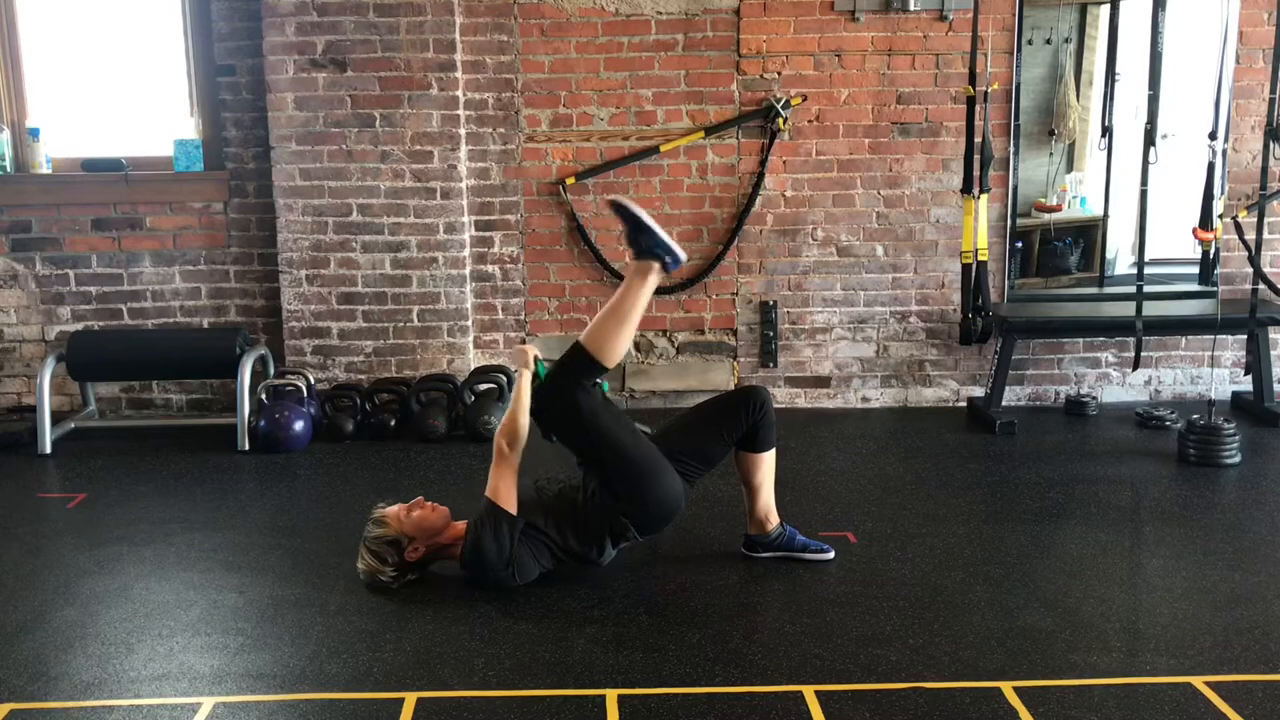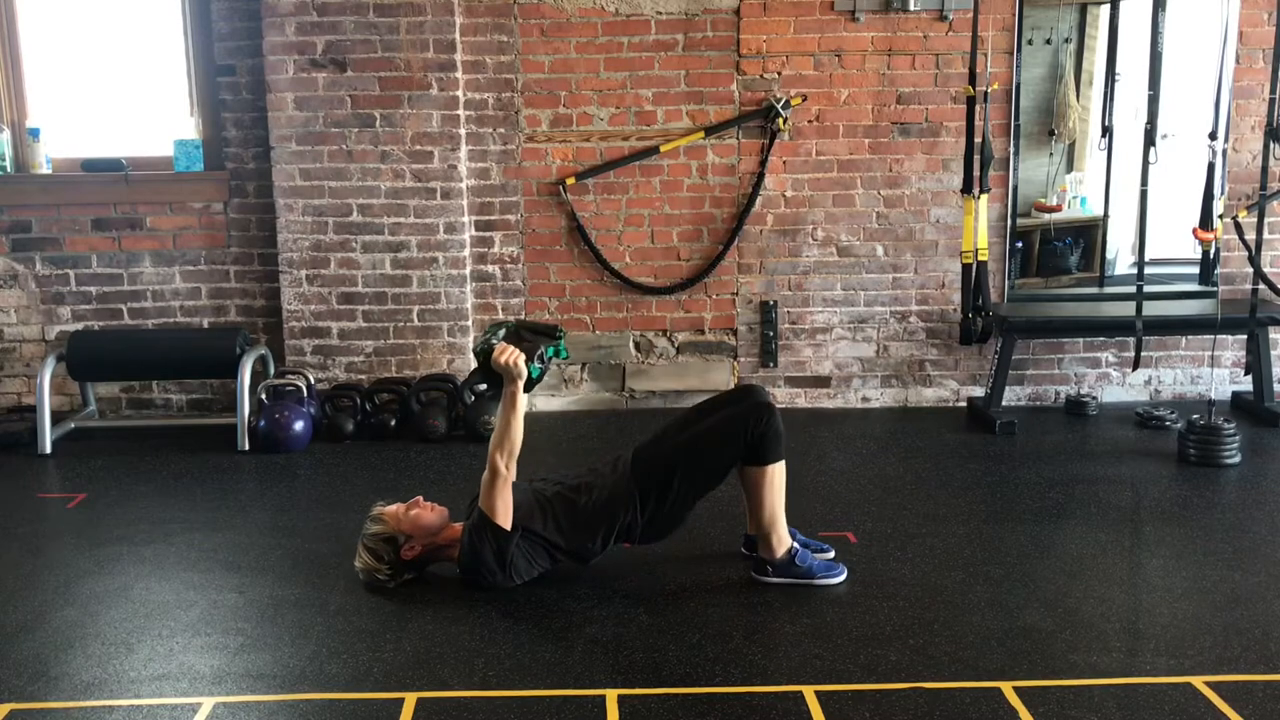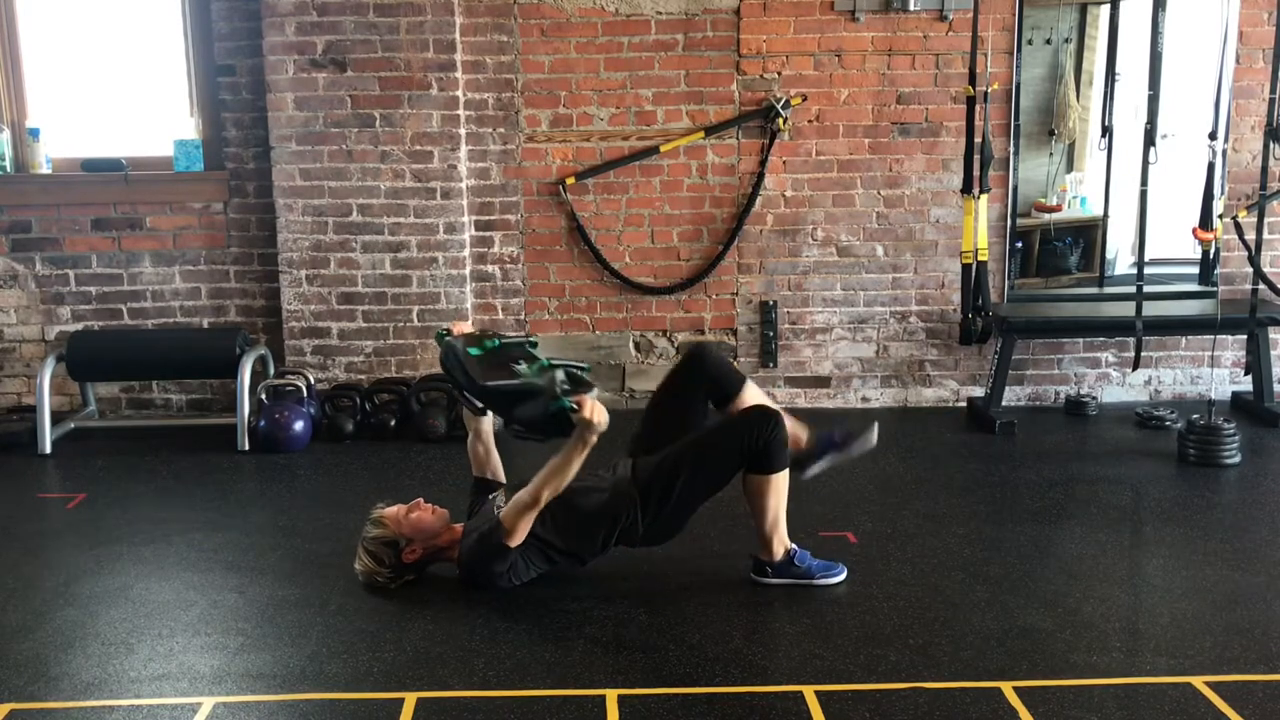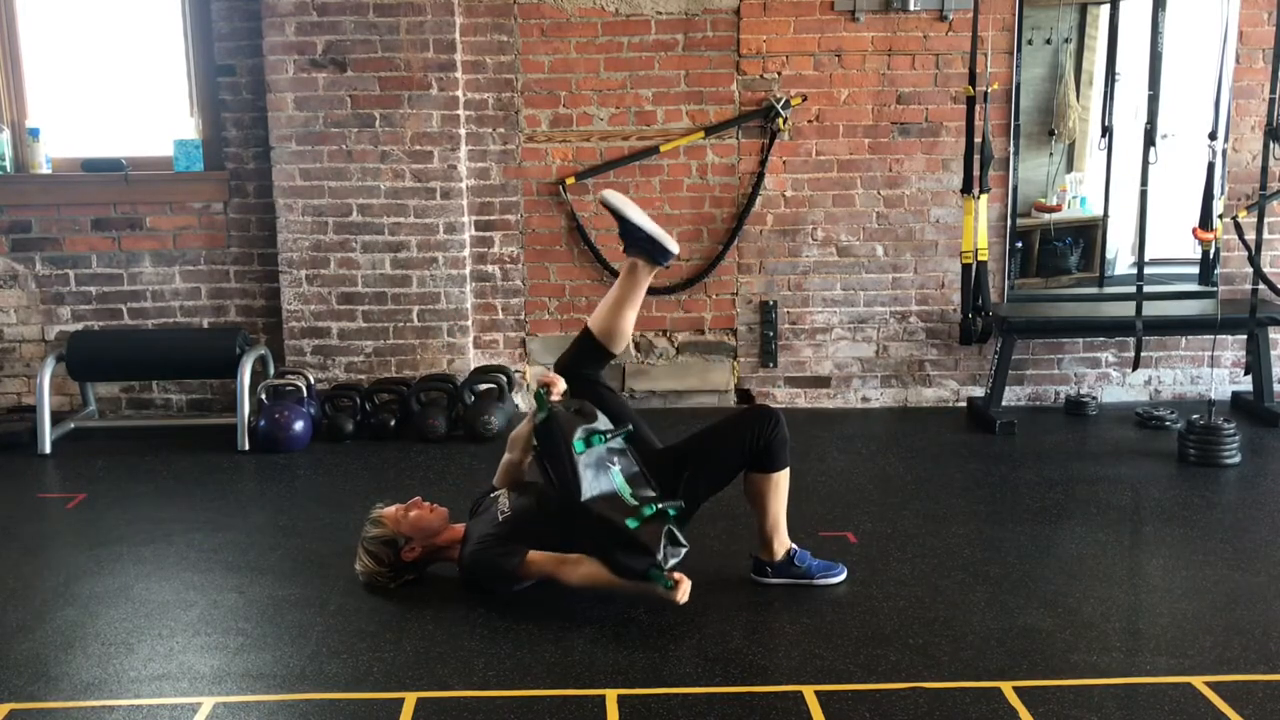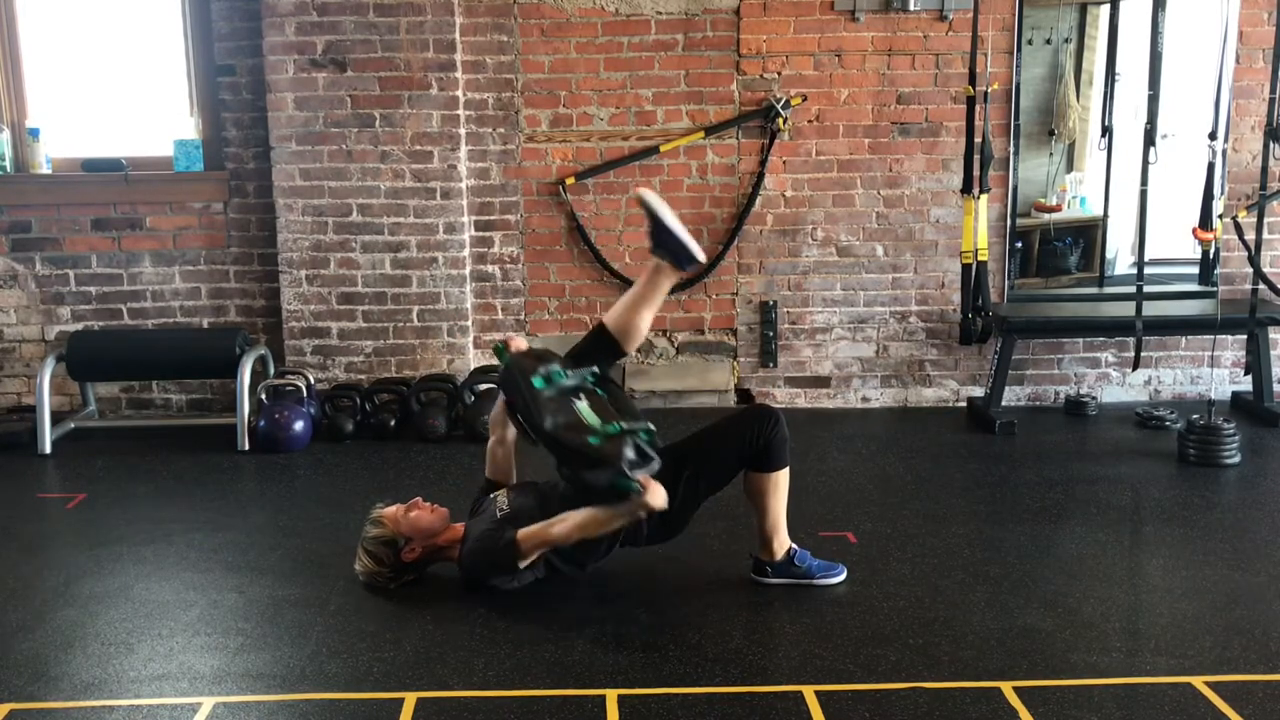
dt=1s
person 1, frame 1
left shoulder: (481, 533)
right shoulder: (483, 553)
right elbow: (507, 449)
right wrist: (524, 374)
left hip: (644, 487)
right hip: (644, 498)
left knee: (751, 402)
right knee: (562, 386)
left ankle: (766, 531)
right ankle: (647, 267)
person 1, frame 2
left shoulder: (476, 524)
right shoulder: (482, 558)
left elbow: (502, 465)
right elbow: (500, 467)
left wrist: (519, 379)
right wrist: (512, 384)
left hip: (627, 476)
right hip: (644, 502)
left knee: (748, 398)
right knee: (758, 418)
left ankle: (762, 532)
right ankle: (778, 554)
person 1, frame 3
left shoulder: (482, 516)
right shoulder: (482, 560)
left elbow: (480, 441)
right elbow: (536, 498)
right wrist: (583, 438)
left hip: (634, 472)
right hip: (648, 504)
left knee: (700, 362)
right knee: (762, 426)
left ankle: (806, 448)
right ankle: (777, 557)
person 1, frame 4
left shoulder: (485, 511)
right shoulder: (480, 557)
left elbow: (515, 454)
right elbow: (566, 569)
left wrist: (545, 405)
right wrist: (655, 585)
left knee: (575, 372)
right knee: (762, 423)
left ankle: (643, 261)
right ankle: (776, 557)
person 1, frame 5
left shoulder: (483, 514)
right shoulder: (482, 556)
left elbow: (500, 440)
right elbow: (555, 534)
right wrist: (634, 506)
right hip: (649, 491)
left knee: (580, 368)
right knee: (762, 423)
left ankle: (666, 264)
right ankle: (777, 558)
